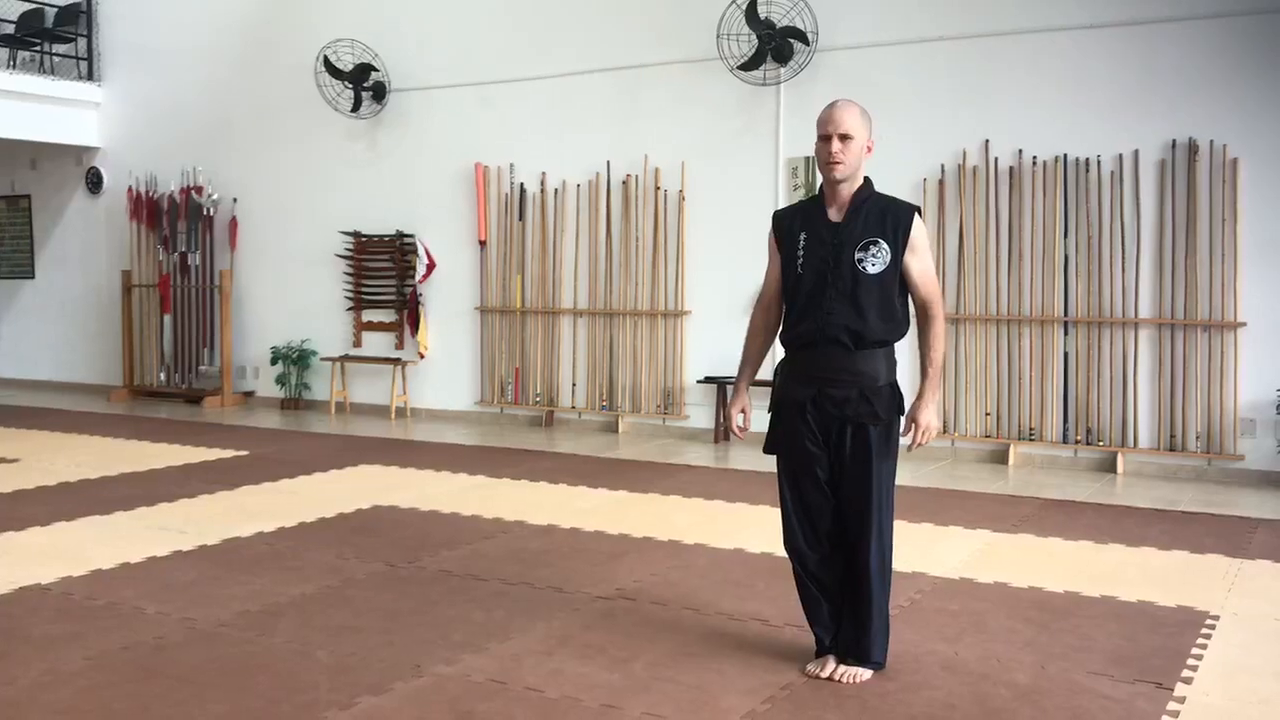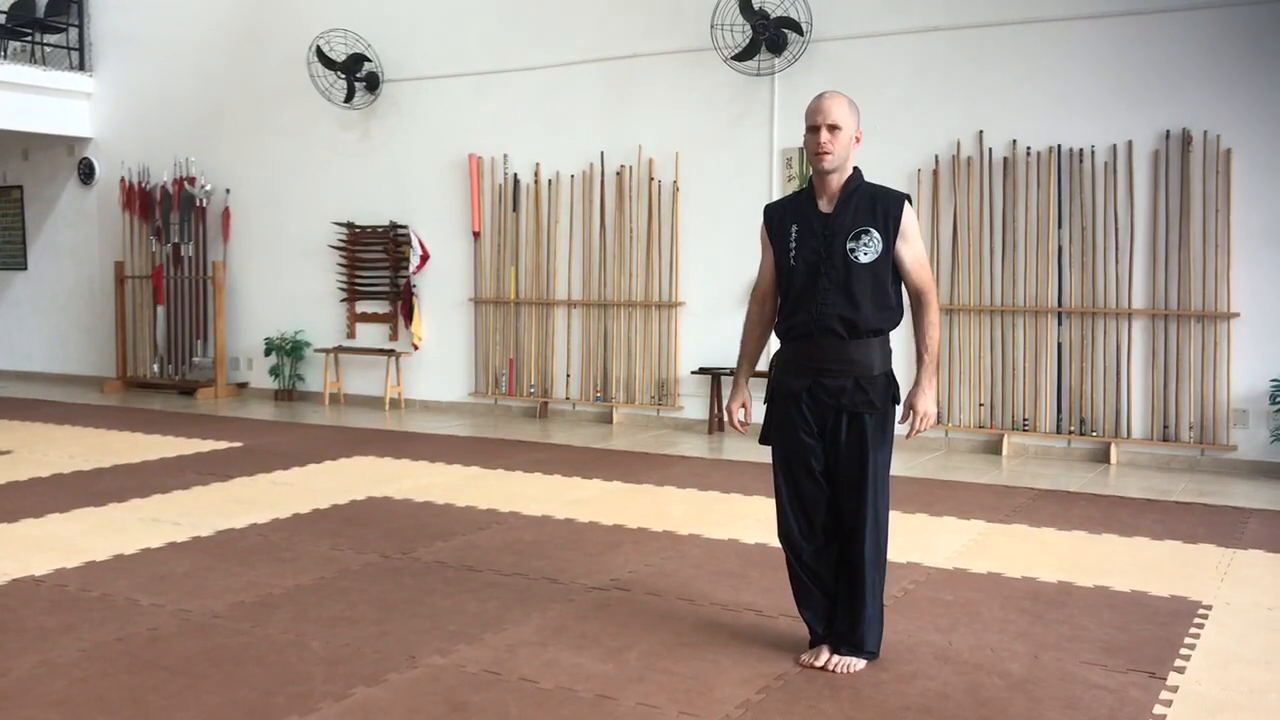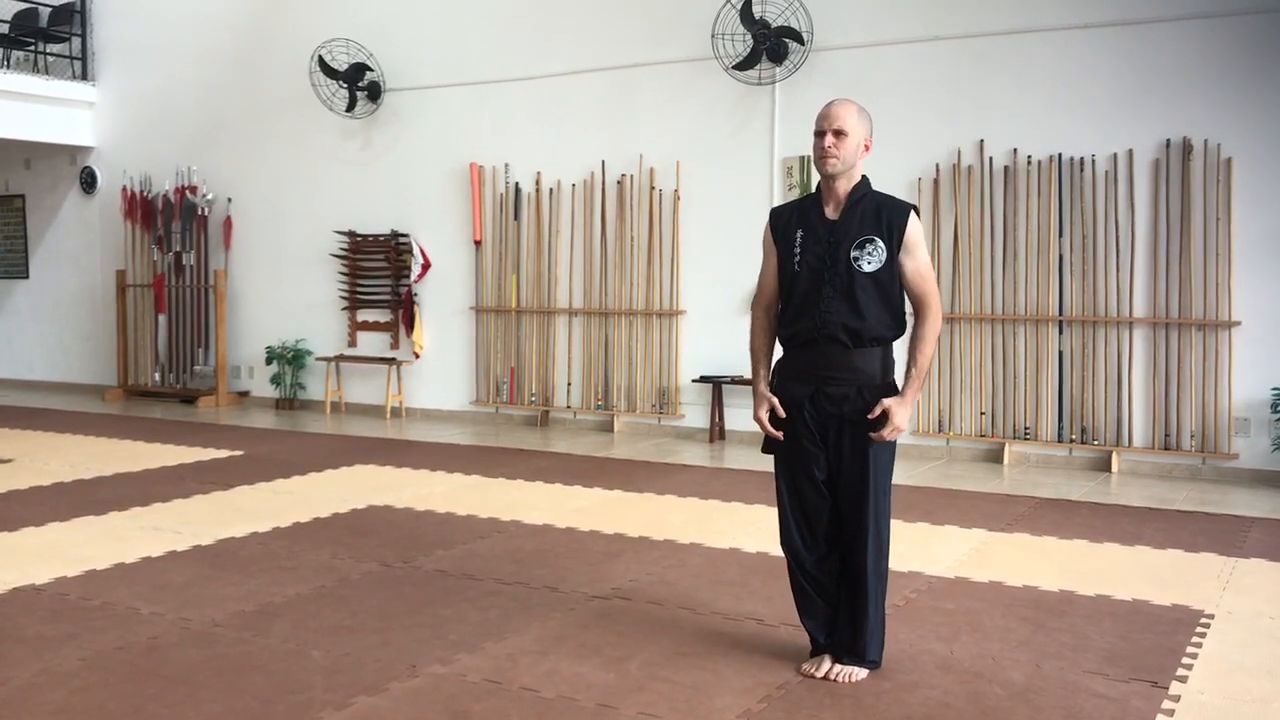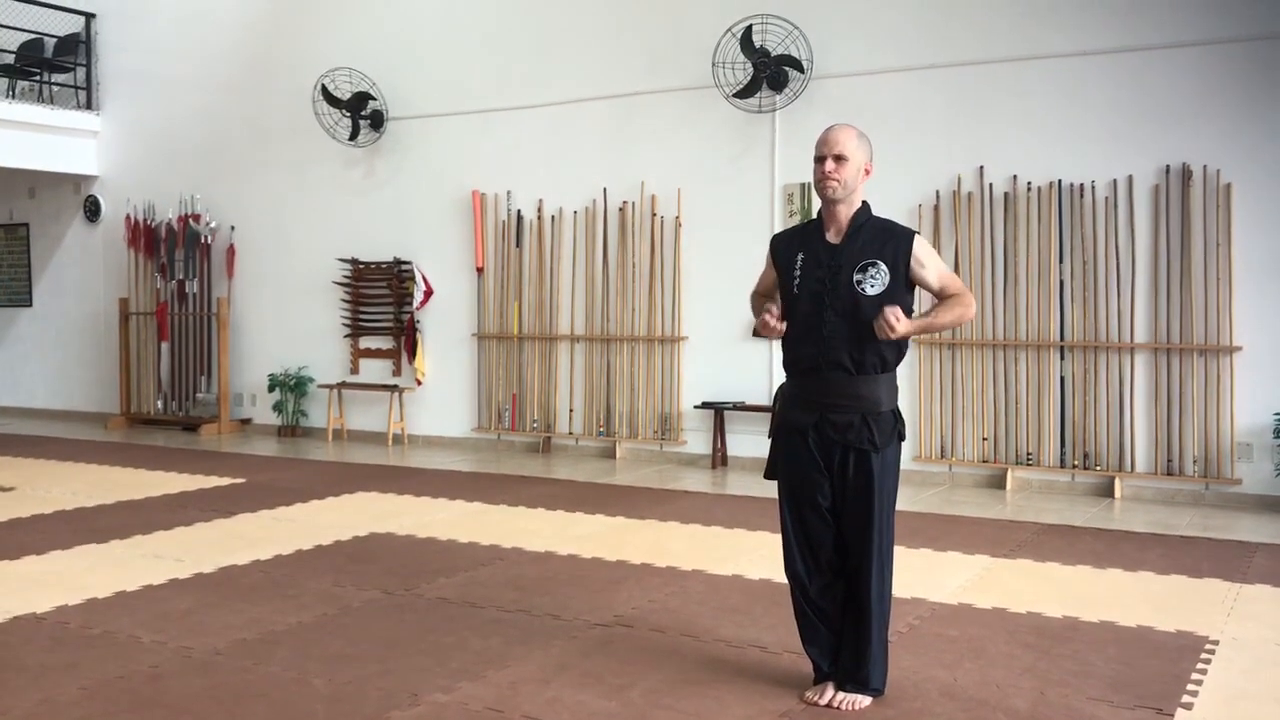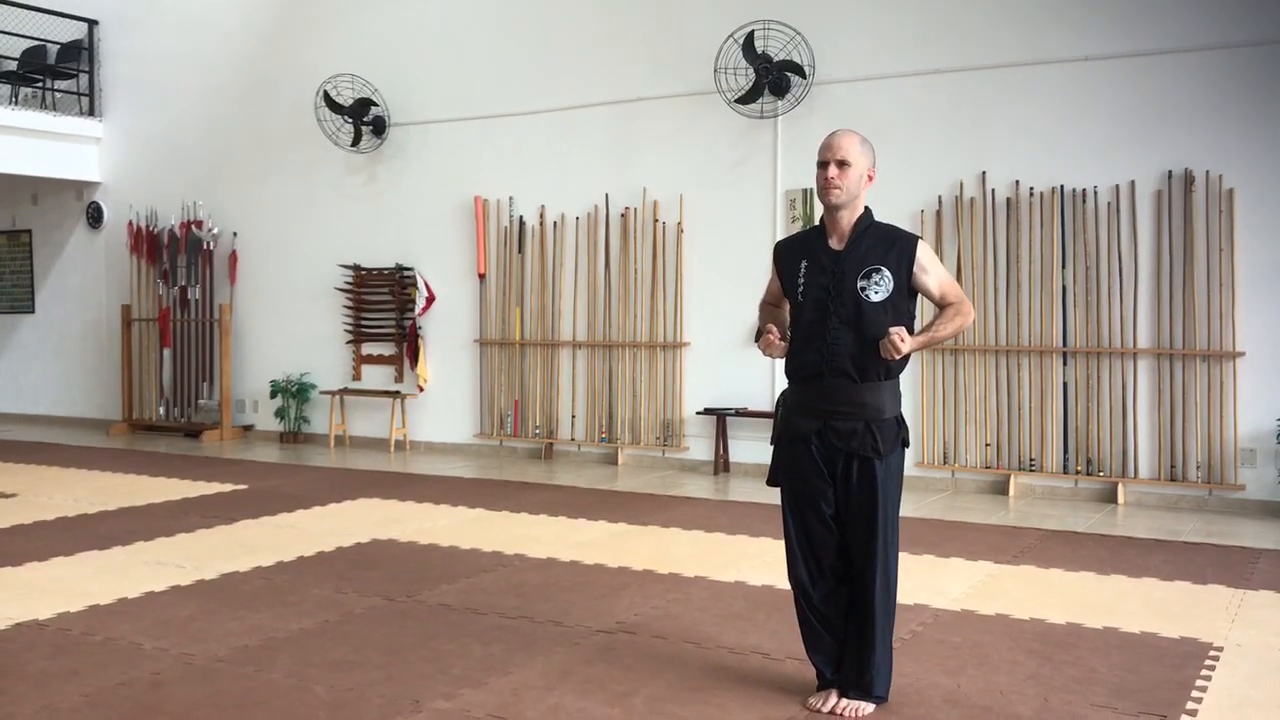
dt=1s
person 1, frame 1
left shoulder: (900, 220)
right shoulder: (788, 224)
left elbow: (931, 309)
right elbow: (768, 308)
left wrist: (930, 394)
right wrist: (742, 385)
left hip: (868, 389)
right hip: (799, 388)
left knee: (865, 526)
right knee: (808, 526)
left ankle: (863, 648)
right ankle: (829, 641)
person 1, frame 2
left shoulder: (891, 210)
right shoulder: (779, 217)
left elbow: (924, 297)
right elbow: (763, 303)
left wrist: (926, 382)
right wrist: (741, 381)
left hip: (862, 379)
right hip: (794, 378)
left knee: (860, 514)
right knee: (802, 516)
left ankle: (856, 638)
right ankle: (822, 631)
person 1, frame 3
left shoulder: (896, 219)
right shoulder: (784, 222)
left elbow: (928, 311)
right elbow: (765, 309)
left wrist: (908, 396)
right wrist: (760, 387)
left hip: (865, 388)
right hip: (797, 388)
left knee: (862, 524)
right knee: (805, 525)
left ankle: (859, 647)
right ankle: (824, 640)
person 1, frame 4
left shoulder: (900, 243)
right shoulder: (787, 245)
left elbow: (962, 301)
right elbow: (763, 294)
left wrist: (909, 327)
right wrist: (765, 319)
left hip: (867, 414)
right hip: (801, 412)
left knee: (865, 550)
right knee: (808, 550)
left ankle: (862, 675)
right ankle: (827, 668)
person 1, frame 5
left shoulder: (902, 249)
right shoulder: (791, 252)
left elbow: (960, 307)
left wrist: (914, 341)
right wrist: (770, 332)
left hip: (870, 422)
right hip: (803, 420)
left knee: (869, 557)
right knee: (811, 557)
